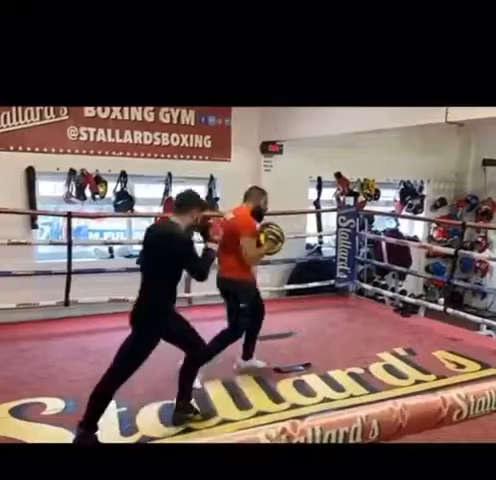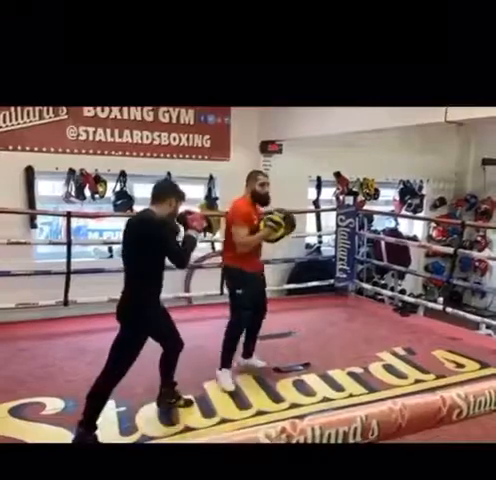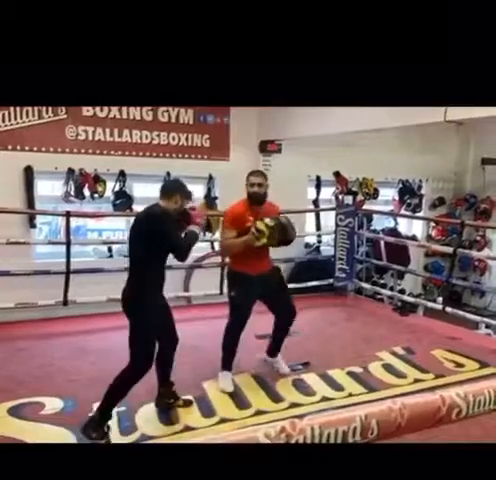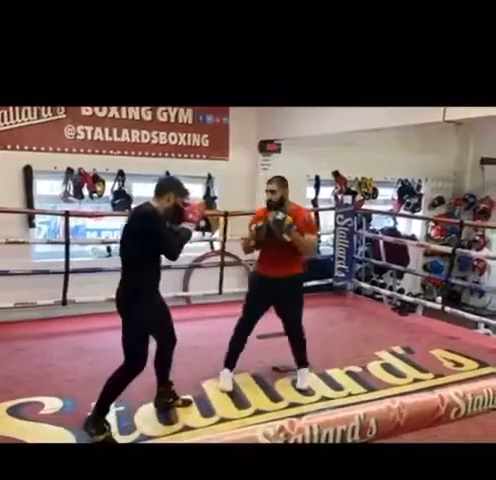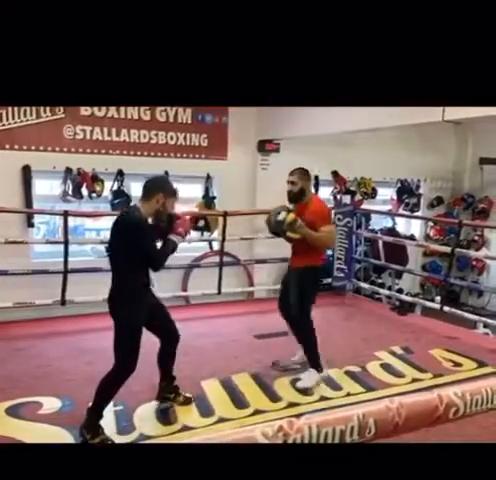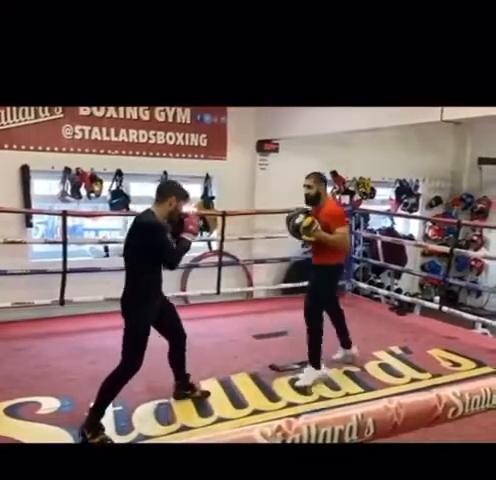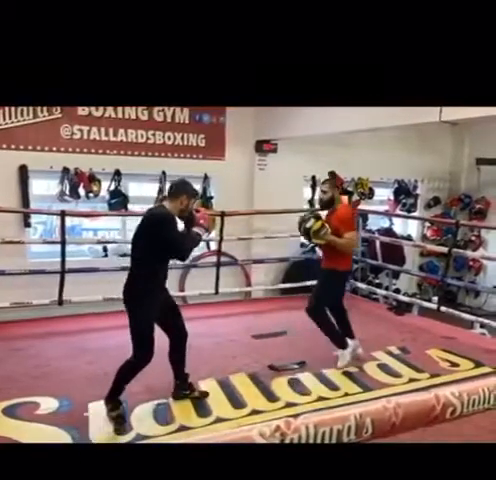
dt=0.3s
person 1, frame 1
left shoulder: (158, 229)
right shoulder: (178, 237)
right elbow: (201, 273)
left wrist: (199, 234)
right wrist: (211, 244)
left hip: (162, 310)
right hip: (152, 314)
left knee: (197, 349)
right knee: (119, 373)
left ankle: (183, 408)
right ankle: (85, 432)
person 1, frame 2
left shoulder: (140, 221)
right shoulder: (156, 224)
right elbow: (181, 260)
left wrist: (178, 227)
right wrist: (193, 231)
left hip: (148, 302)
right hip: (138, 307)
left knee: (174, 344)
right knee: (114, 370)
left ankle: (167, 394)
right ankle: (85, 432)
person 1, frame 3
left shoulder: (153, 216)
right shoulder: (159, 215)
left elbow: (166, 248)
right elbow: (181, 253)
left wrist: (185, 225)
right wrist: (195, 227)
left hip: (151, 293)
right hip: (141, 298)
left knee: (169, 341)
right knee: (141, 362)
left ankle: (165, 395)
right ankle: (97, 422)
person 1, frame 4
left shoulder: (150, 215)
right shoulder: (147, 215)
left elbow: (165, 243)
right elbow: (172, 251)
left wrist: (181, 222)
right wrist: (189, 223)
left hip: (148, 293)
right hip: (135, 297)
left knee: (167, 340)
right knee: (135, 361)
left ankle: (165, 394)
right ankle: (96, 419)
person 1, frame 5
left shoulder: (139, 219)
right shoulder: (133, 221)
left elbow: (148, 247)
right elbow: (156, 262)
left wrist: (168, 229)
right wrist: (176, 235)
left hip: (142, 294)
right hip: (127, 300)
left knee: (171, 337)
right knee: (125, 365)
left ankle: (167, 390)
right ankle: (90, 425)
person 1, frame 6
left shoulder: (154, 222)
right shoulder: (148, 225)
left elbow: (164, 248)
right elbow: (171, 261)
left wrist: (179, 230)
right wrist: (188, 234)
left hip: (153, 295)
right hip: (138, 301)
left knee: (178, 338)
right knee: (131, 363)
left ankle: (183, 386)
right ankle: (92, 424)
person 1, frame 7
left shoulder: (162, 216)
right shoulder: (161, 217)
left elbow: (175, 244)
right elbow: (182, 252)
left wrist: (191, 225)
right wrist: (199, 229)
left hip: (156, 291)
right hip: (140, 294)
left knee: (179, 336)
right knee: (143, 354)
left ankle: (182, 386)
right ankle: (113, 400)
person 2, frame 1
left shoulder: (232, 217)
right shoulder: (245, 221)
right elbow: (250, 258)
left wrist: (261, 245)
right wrist: (267, 246)
left hip: (238, 278)
right hip: (236, 280)
left knee: (258, 314)
right knee: (236, 329)
left ankle: (246, 359)
person 2, frame 2
left shoulder: (255, 208)
right shoulder: (241, 208)
right elbow: (242, 245)
left wrist: (268, 229)
right wrist: (266, 231)
left hip: (253, 269)
right hip: (238, 271)
left knee: (259, 312)
right knee: (240, 319)
left ankle: (247, 356)
right ankle: (224, 368)
person 2, frame 3
left shoulder: (272, 210)
right shoulder: (235, 211)
right elbow: (225, 248)
right wrist: (250, 238)
left hip: (267, 272)
right hip: (241, 275)
left knee: (288, 313)
right knee: (237, 323)
left ankle: (272, 355)
right ankle: (225, 371)
person 2, frame 4
left shoulder: (303, 216)
right shoulder: (261, 215)
left elbow: (310, 251)
right elbow: (246, 248)
left wrist: (292, 234)
right wrist: (254, 239)
left hip: (290, 279)
right hip: (262, 277)
left knee: (294, 326)
right knee: (245, 324)
left ankle: (302, 369)
right ankle: (227, 370)
person 2, frame 5
left shoulder: (319, 207)
right shoulder: (297, 205)
left elbow: (329, 241)
left wrist: (302, 230)
right wrist: (284, 229)
left hip: (311, 269)
right hip: (297, 266)
left knee: (299, 315)
right knee: (286, 309)
left ankle: (315, 369)
right ankle: (306, 351)
person 2, frame 6
left shoulder: (333, 209)
right shoulder: (316, 208)
left elbow: (344, 242)
left wrist: (318, 233)
right wrist: (306, 232)
left hip: (329, 267)
right hip: (320, 265)
left knee: (312, 312)
right knee: (331, 307)
left ankle: (315, 367)
right ankle: (347, 348)
person 2, frame 7
left shoulder: (345, 214)
right shoulder: (331, 213)
left elbow: (351, 246)
left wrist: (328, 237)
right wrist: (317, 234)
left hip: (337, 270)
right hip: (330, 268)
left knee: (314, 309)
right knee: (335, 306)
left ankle: (345, 345)
right ankle: (351, 344)
